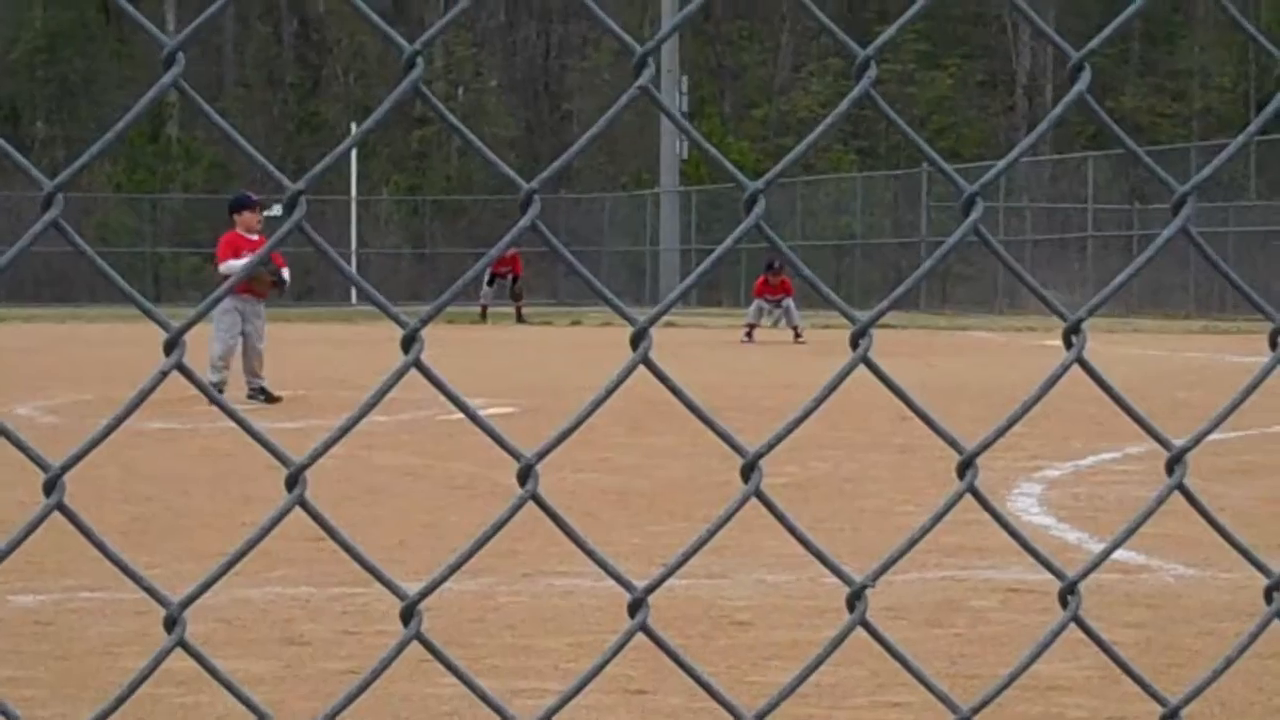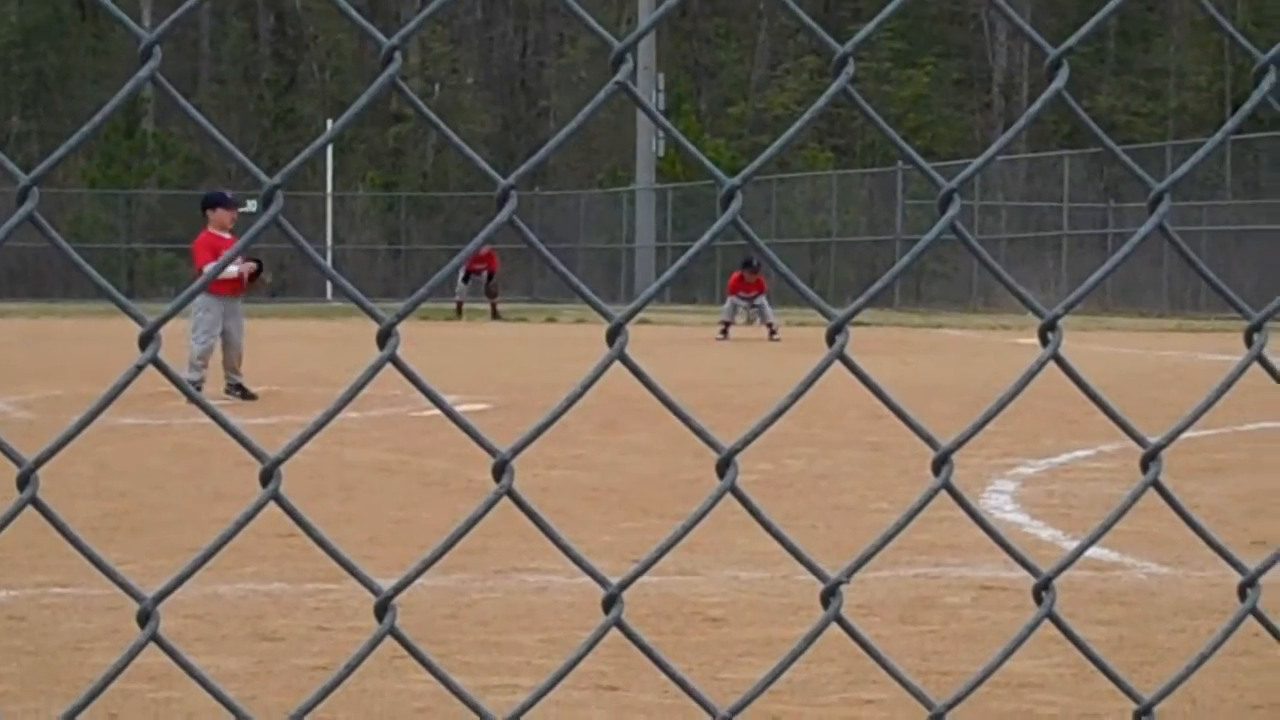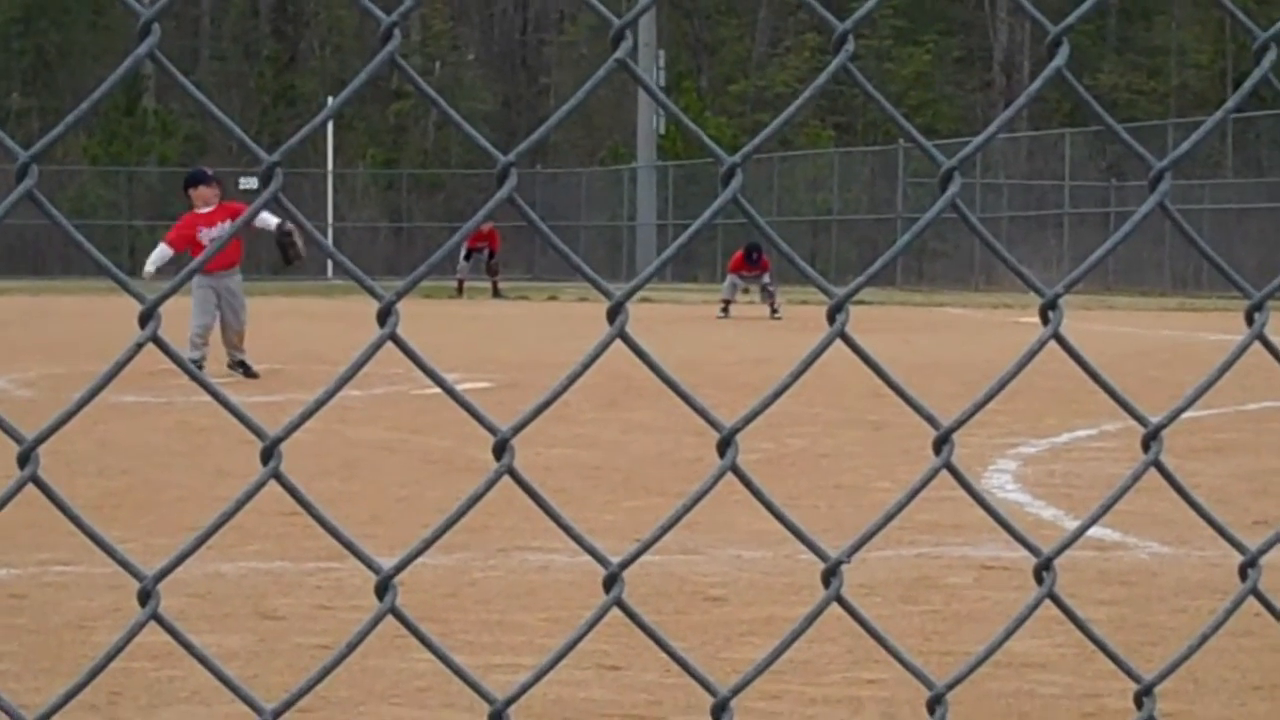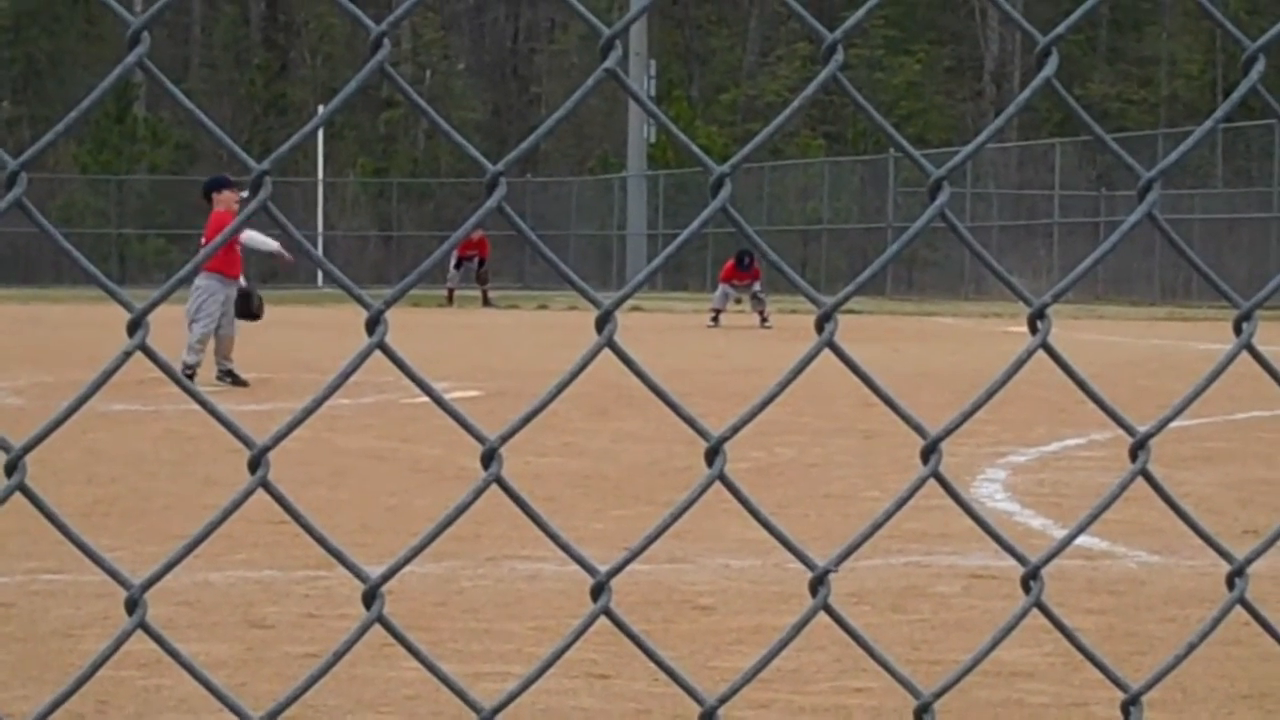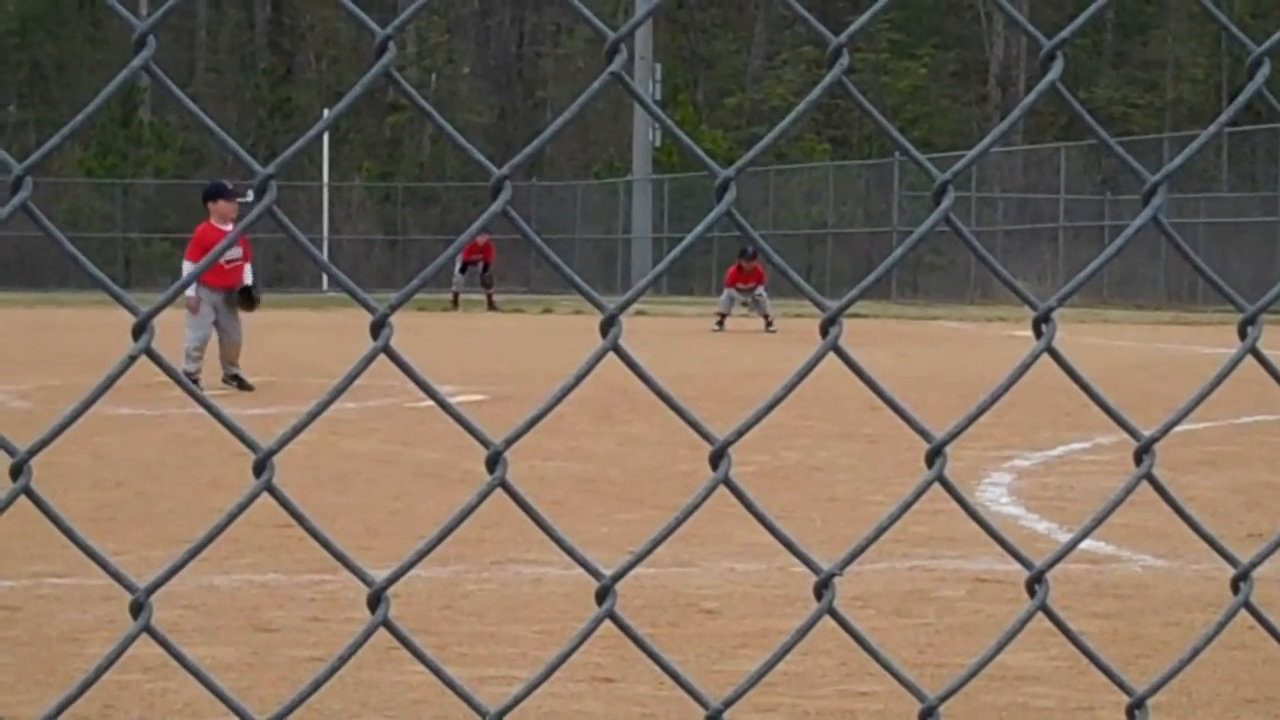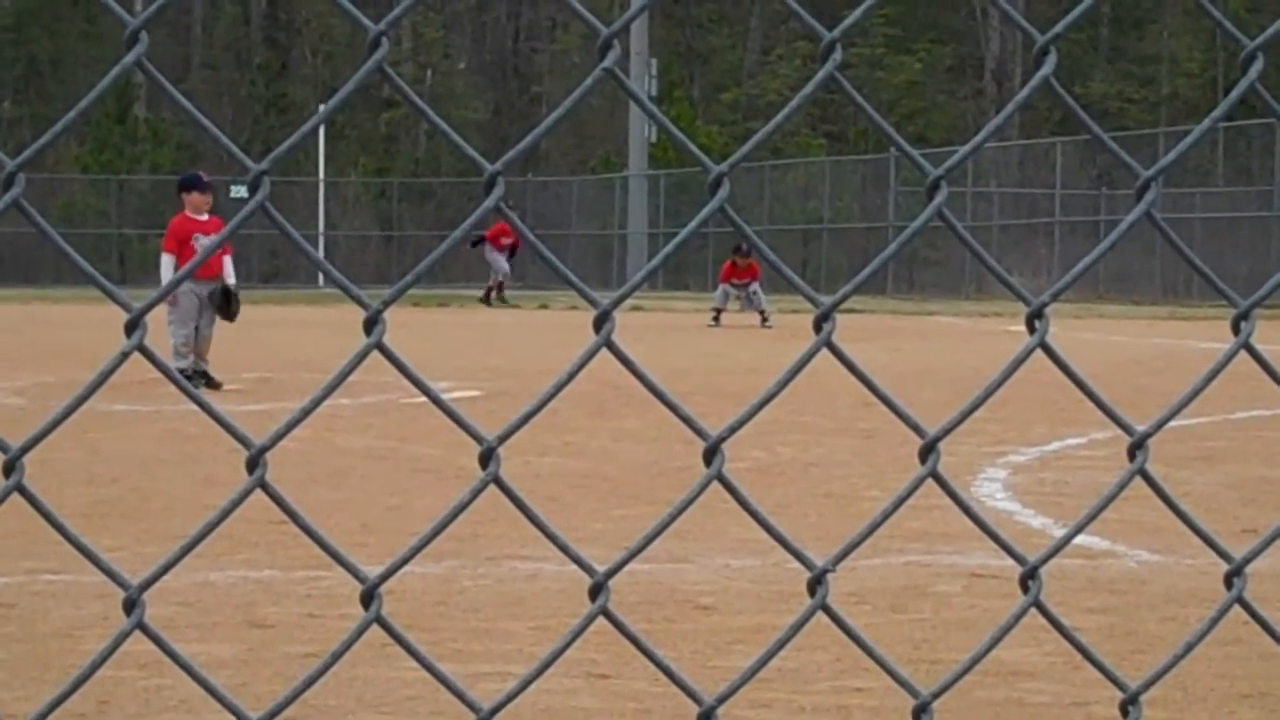
dt=0.7s
person 1, frame 1
left shoulder: (266, 244)
right shoulder: (228, 240)
left elbow: (283, 269)
right elbow: (224, 267)
left wrist: (281, 278)
right wrist: (251, 261)
left hip: (256, 302)
right hip: (230, 300)
left knee: (255, 347)
right knee: (224, 344)
left ankle: (256, 387)
right ankle: (216, 386)
person 1, frame 2
left shoulder: (234, 241)
right shoulder: (204, 241)
right elbow: (209, 269)
left wrist: (248, 271)
right wrist: (239, 269)
left hip: (233, 301)
right hip: (209, 300)
left knee: (236, 344)
right knee: (203, 343)
left ankle: (234, 383)
right ankle: (194, 385)
person 1, frame 3
left shoulder: (231, 209)
right shoulder: (187, 223)
left elbow: (256, 215)
right elbow: (169, 245)
left wrist: (279, 225)
right wrist: (151, 265)
left hip: (232, 276)
right hip: (205, 279)
left knee: (236, 322)
right knee: (202, 323)
left ankle: (237, 359)
right ankle: (195, 363)
person 1, frame 4
left shoulder: (227, 222)
right shoulder: (221, 218)
right elbow: (247, 237)
left wrist: (241, 283)
right wrist: (275, 247)
left hip: (228, 285)
right hip: (212, 283)
left knee: (226, 330)
right knee: (203, 327)
left ankle: (225, 369)
right ankle: (188, 369)
person 1, frame 5
left shoulder: (240, 233)
right shoulder: (202, 233)
left elbow: (246, 262)
right elbow: (189, 264)
left wrist: (247, 286)
right wrist: (190, 293)
left hip: (228, 295)
right hip: (205, 293)
left knee: (234, 336)
right knee: (199, 335)
left ankle: (231, 374)
right ankle: (191, 375)
person 1, frame 6
left shoulder: (217, 223)
right shoulder: (178, 224)
left elbow: (225, 254)
right elbow: (167, 256)
left wrist: (230, 282)
right wrist: (168, 285)
left hip: (212, 286)
right hip: (187, 285)
left knee: (206, 331)
right knee: (184, 329)
left ankle: (200, 369)
right ankle: (183, 371)
